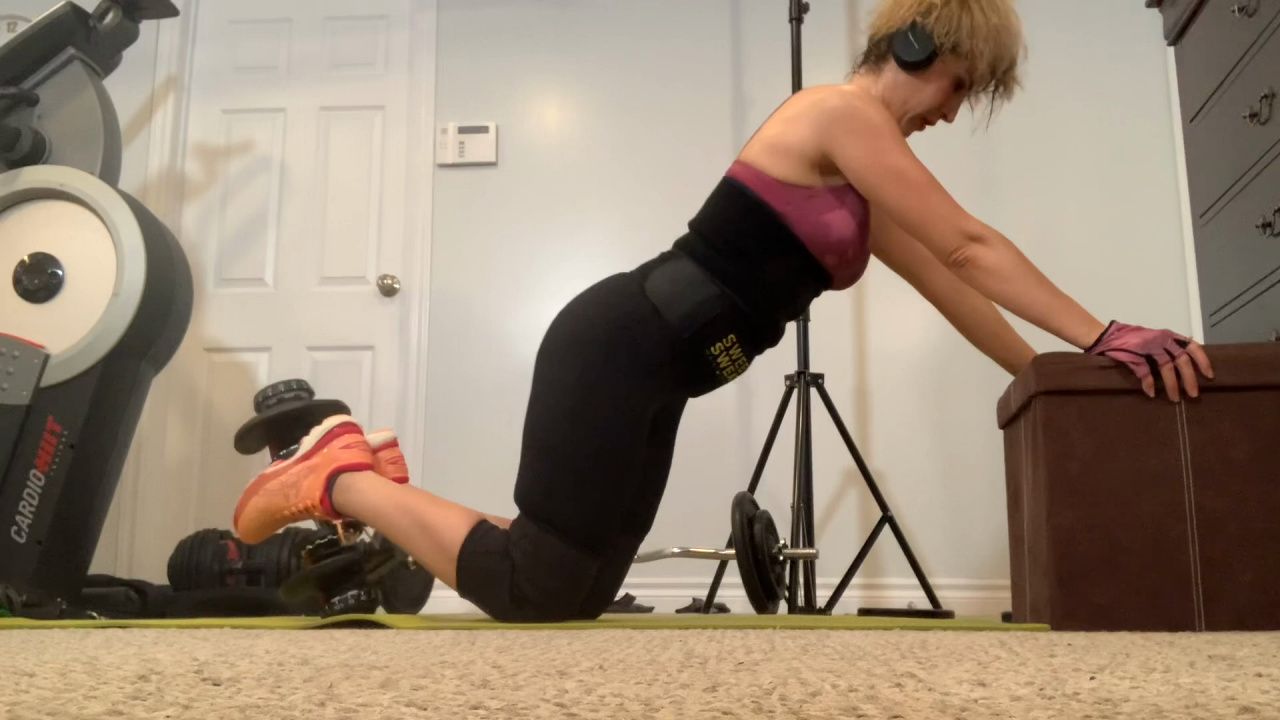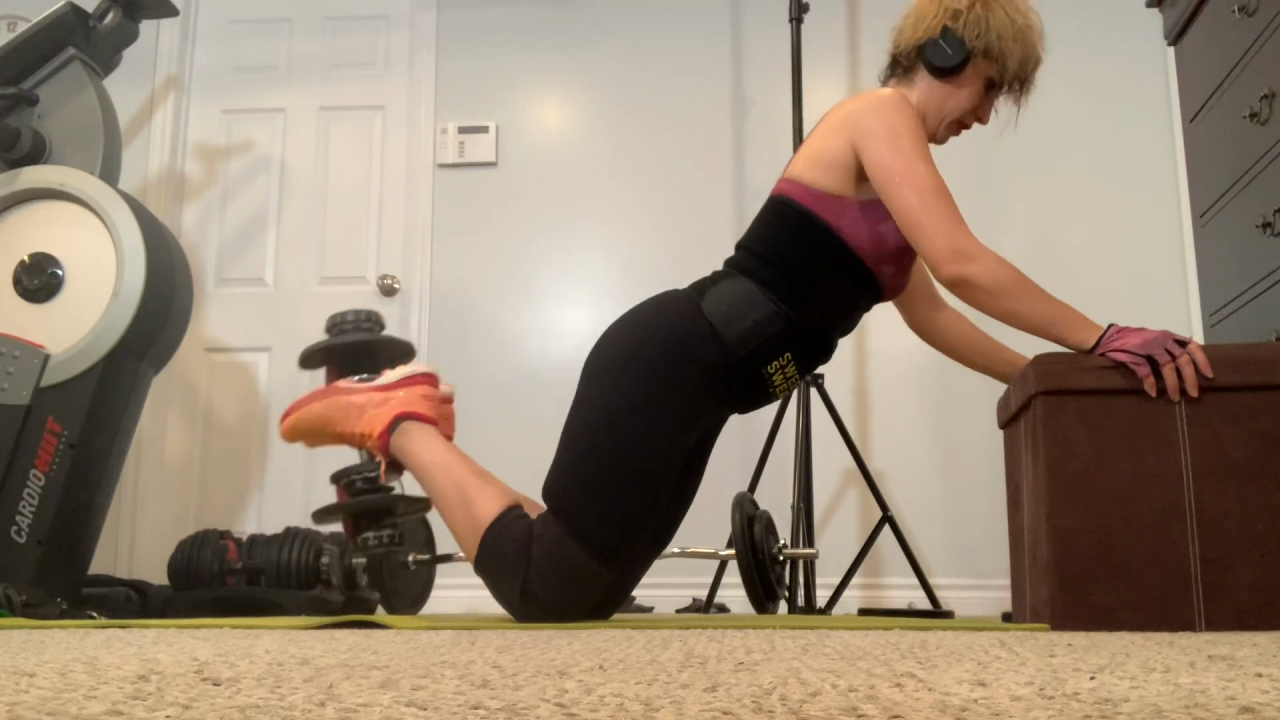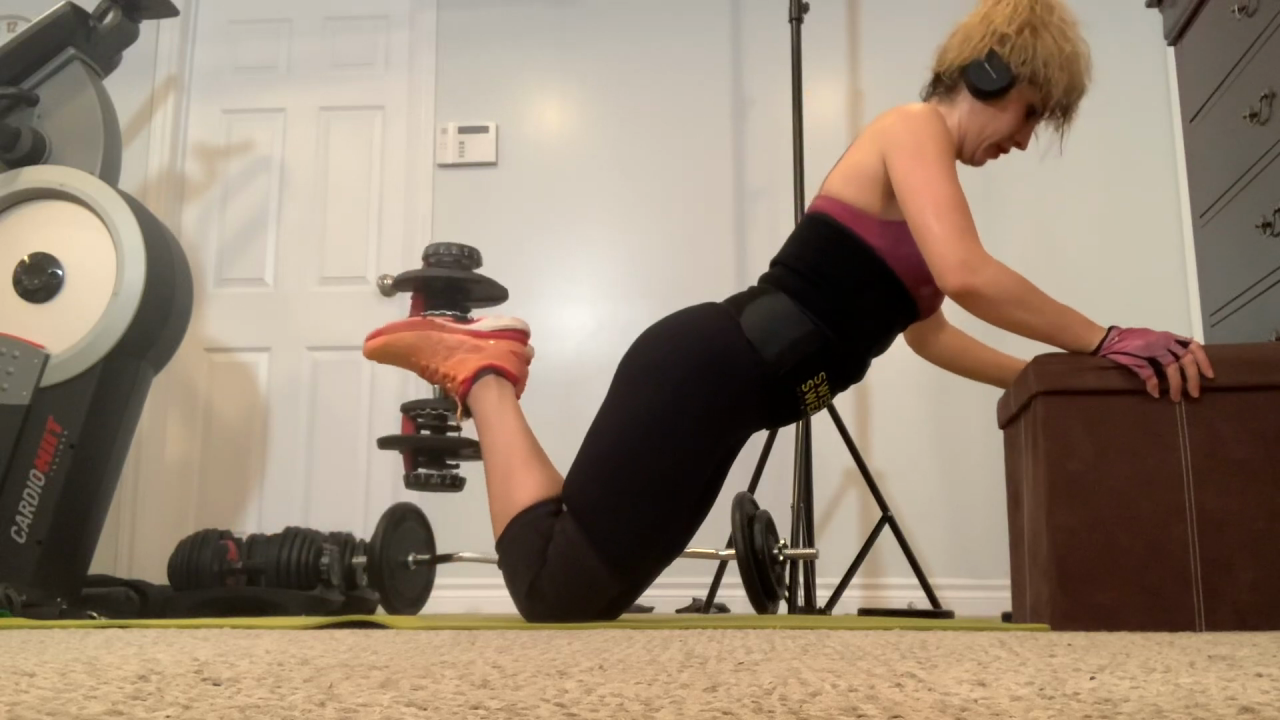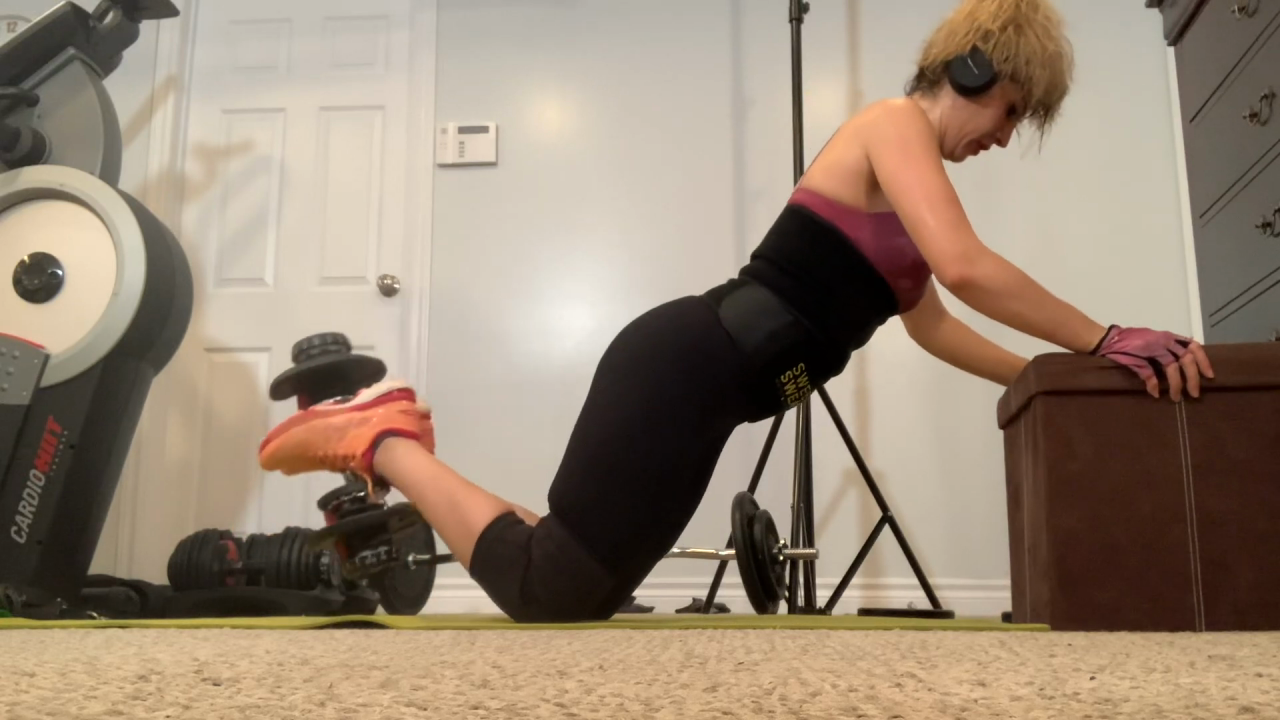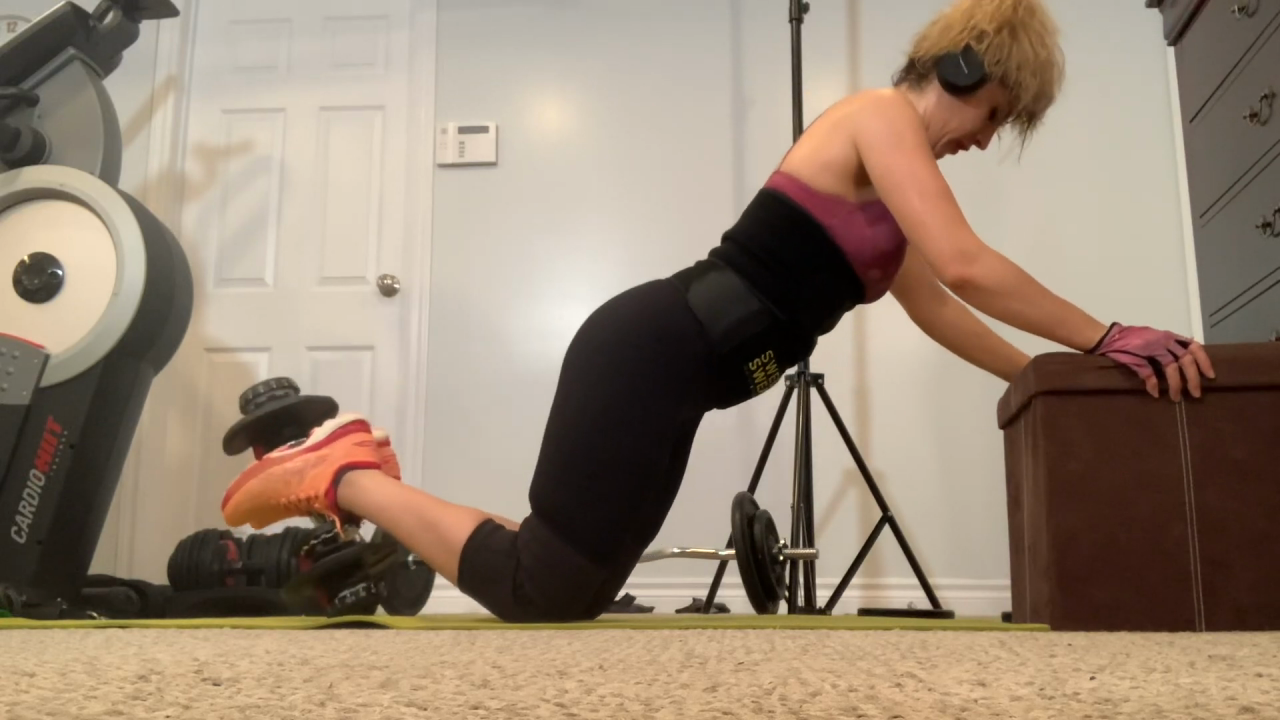
dt=0.7s
person 1, frame 1
left shoulder: (859, 184)
right shoulder: (839, 110)
left elbow: (944, 282)
right elbow: (967, 245)
right wrist: (1101, 337)
left hip: (651, 377)
right hip: (616, 350)
left knee: (575, 595)
right knee: (536, 596)
left ankle: (375, 479)
right ankle: (341, 479)
person 1, frame 2
left shoulder: (888, 163)
right shoulder: (879, 114)
left elbow: (930, 312)
right elbow: (963, 263)
right wrist: (1101, 339)
left hip: (689, 385)
right hip: (669, 364)
left knee: (583, 594)
right knee: (546, 593)
left ankle: (420, 428)
right ankle: (400, 420)
person 1, frame 3
left shoulder: (919, 167)
right shoulder: (913, 129)
left elbow: (929, 332)
right elbow: (968, 277)
right wrist: (1106, 342)
left hip: (721, 390)
right hip: (702, 374)
left knee: (592, 593)
right knee: (559, 594)
left ankle: (485, 377)
right ankle: (481, 371)
person 1, frame 4
left shoulder: (905, 176)
right shoulder: (894, 126)
left elbow: (931, 323)
right elbow: (966, 267)
right wrist: (1106, 340)
left hip: (699, 383)
right hip: (683, 369)
left knee: (582, 592)
right knee: (549, 593)
left ankle: (403, 447)
right ankle: (382, 442)
person 1, frame 5
left shoulder: (886, 172)
right shoulder: (879, 115)
left elbow: (936, 307)
right elbow: (966, 266)
right wrist: (1108, 338)
left hip: (670, 373)
right hip: (650, 356)
left knee: (569, 590)
right knee: (540, 592)
left ankle: (365, 484)
right ankle: (342, 476)
